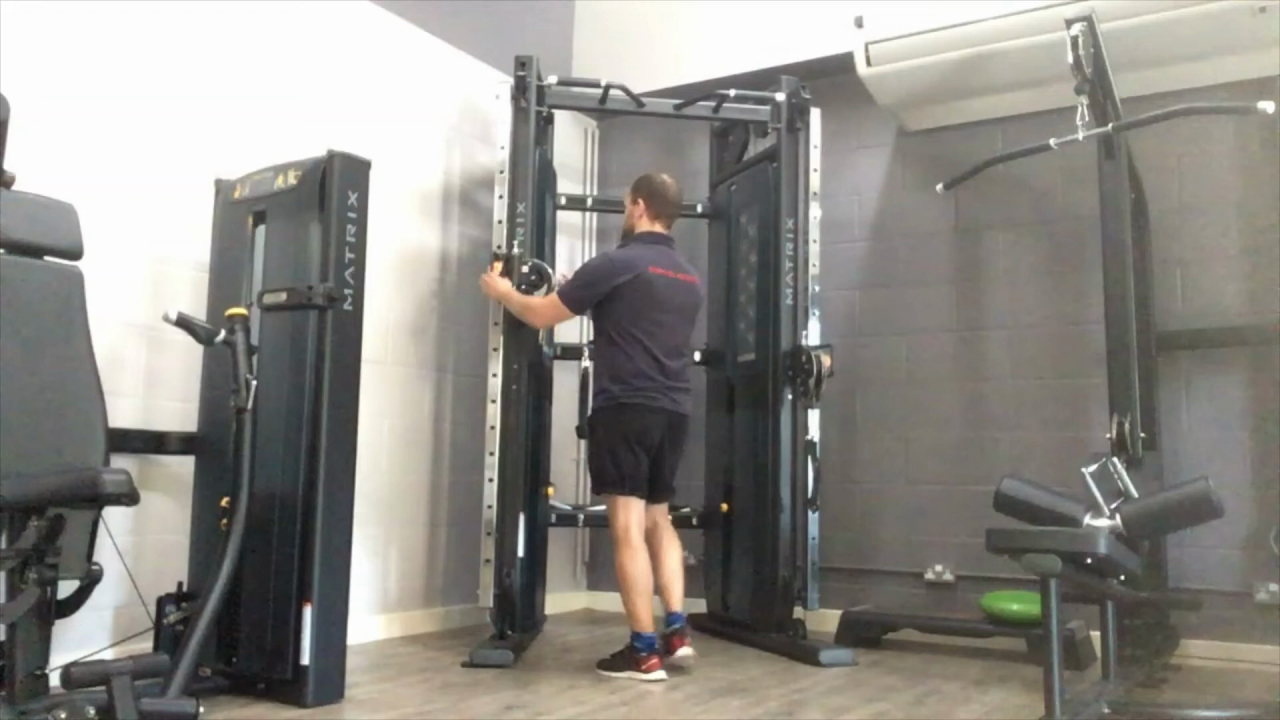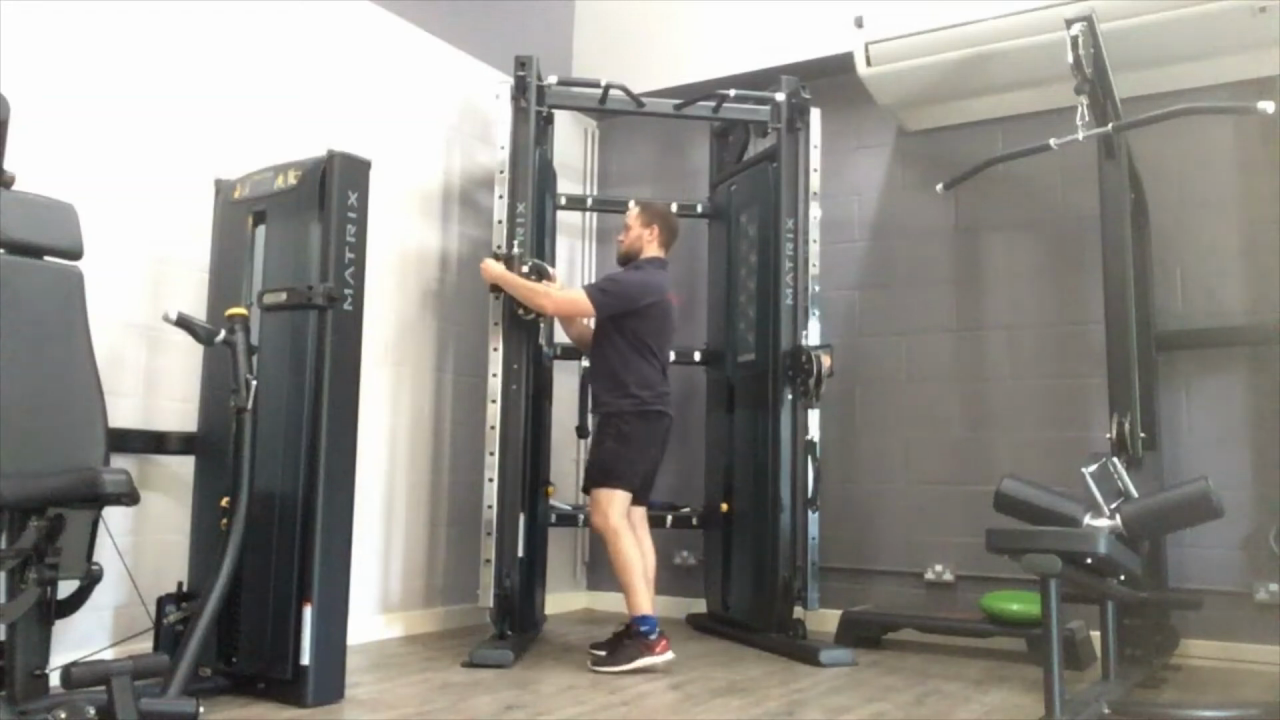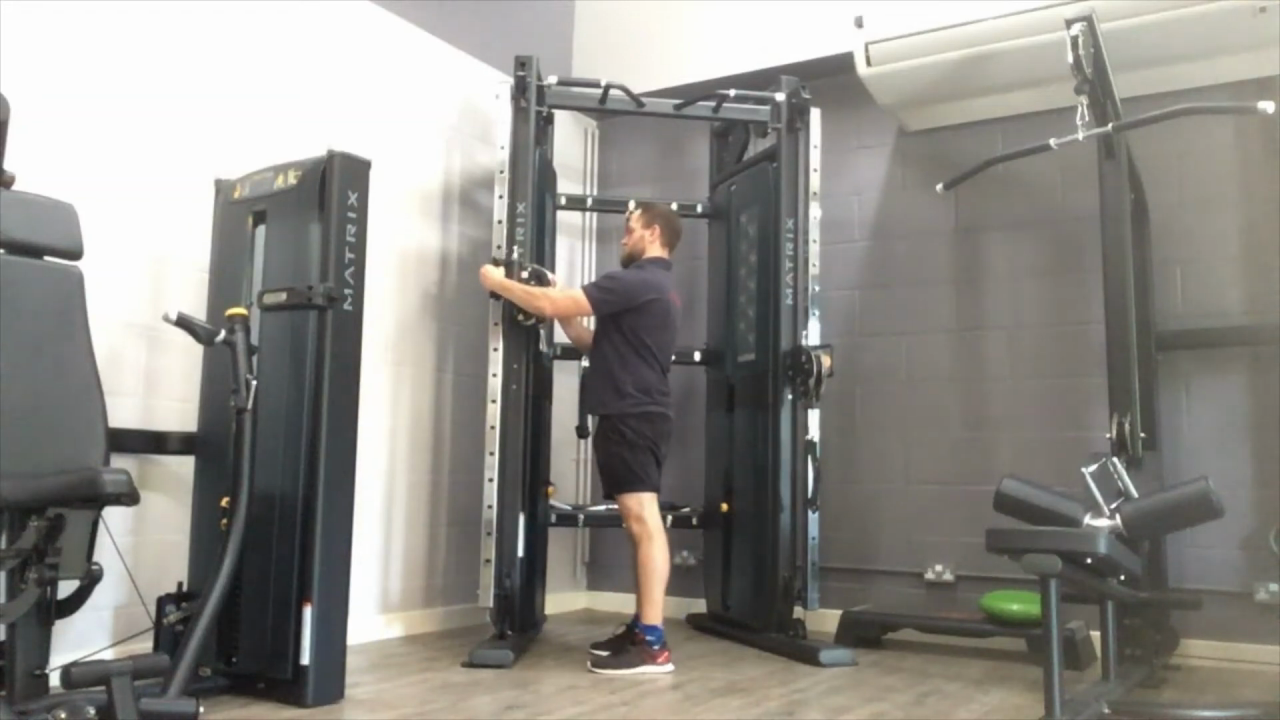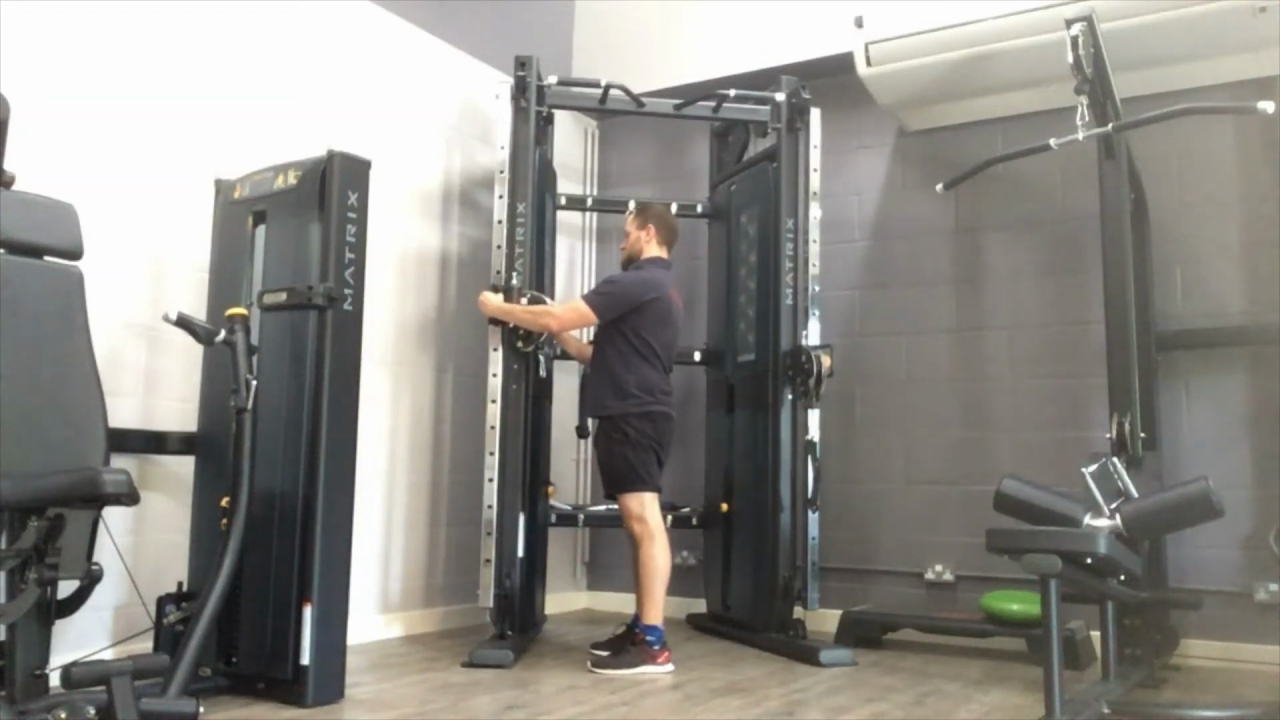
dt=0.7s
person 1, frame 1
left shoulder: (617, 264)
right shoulder: (690, 276)
left elbow: (541, 315)
left wrist: (502, 291)
left hip: (626, 409)
right hip: (673, 410)
left knee: (628, 527)
right knee: (658, 520)
left ankle: (645, 651)
right ankle: (675, 629)
person 1, frame 2
left shoulder: (638, 282)
right shoulder: (648, 286)
left elbow: (554, 305)
right elbow: (594, 341)
left wrist: (501, 276)
right wrist: (560, 296)
left hip: (631, 415)
right hip: (639, 415)
left knee: (608, 516)
right knee: (632, 521)
left ankle: (649, 633)
right ankle: (641, 628)
person 1, frame 3
left shoulder: (636, 281)
right shoulder: (653, 287)
left elbow: (552, 304)
right elbow: (599, 344)
left wrist: (498, 282)
right wrist: (563, 311)
left hip: (632, 417)
right hip: (634, 415)
left knee: (644, 522)
right knee: (640, 523)
left ankle: (652, 645)
right ankle: (641, 628)
person 1, frame 4
left shoulder: (637, 283)
right shoulder: (657, 289)
left elbow: (557, 317)
right elbow: (610, 357)
left wrist: (499, 308)
right wrist: (560, 337)
left hip: (634, 417)
right hip: (636, 415)
left knee: (645, 522)
right knee: (640, 524)
left ankle: (653, 644)
right ankle: (642, 628)
